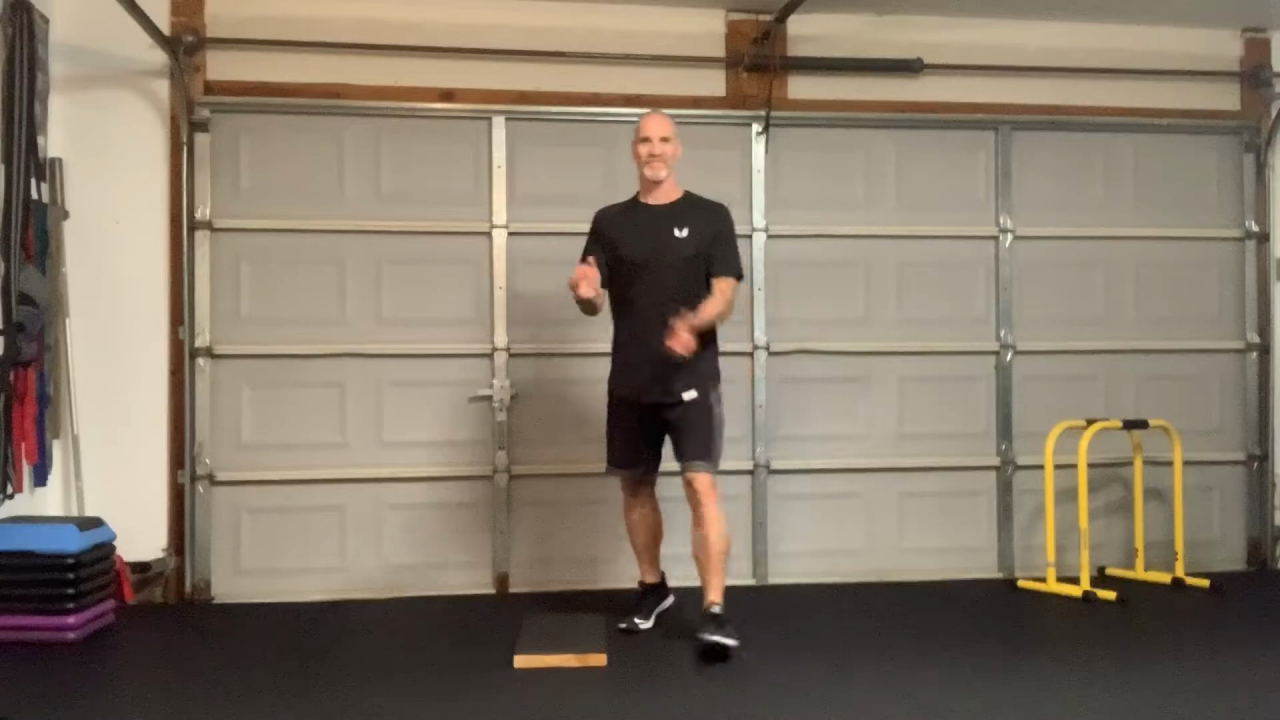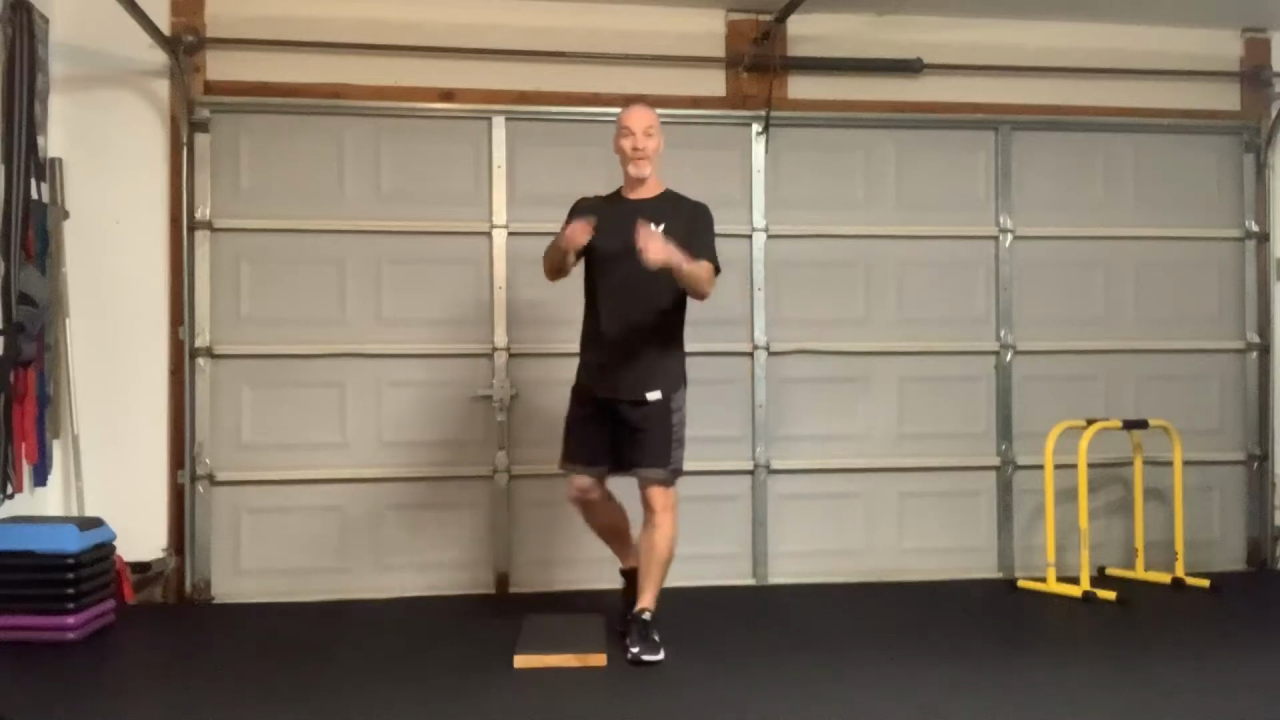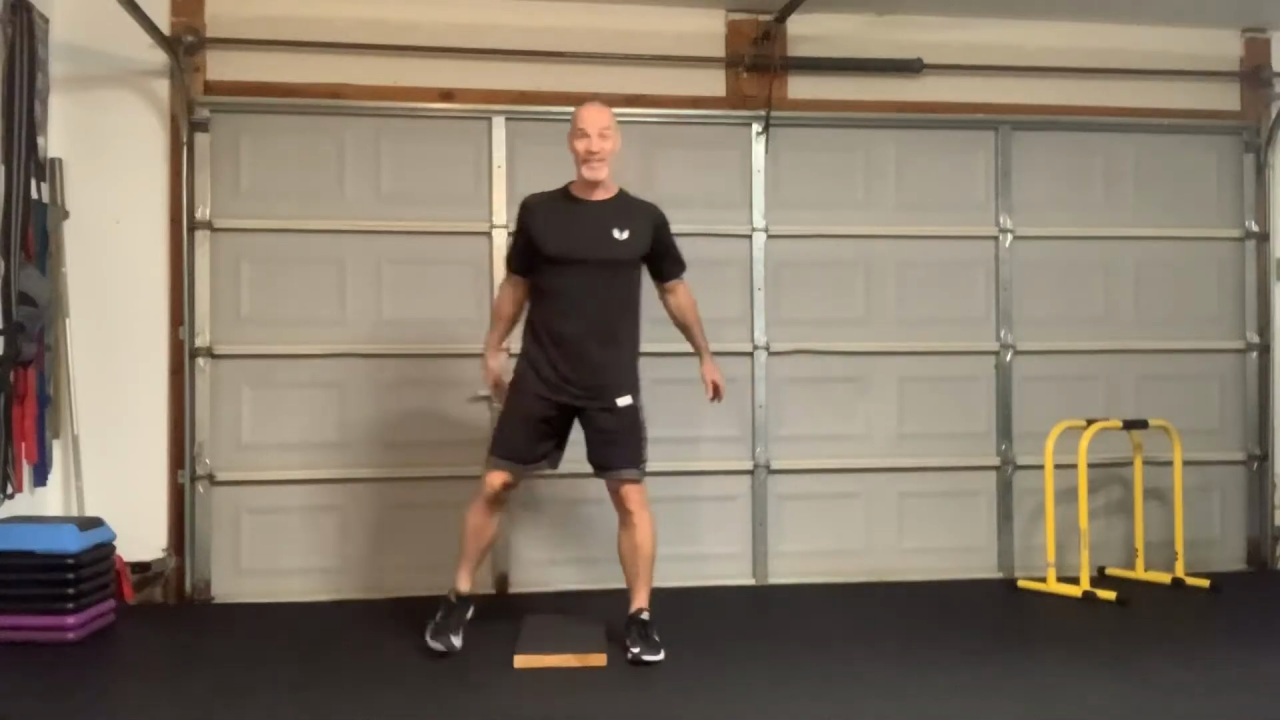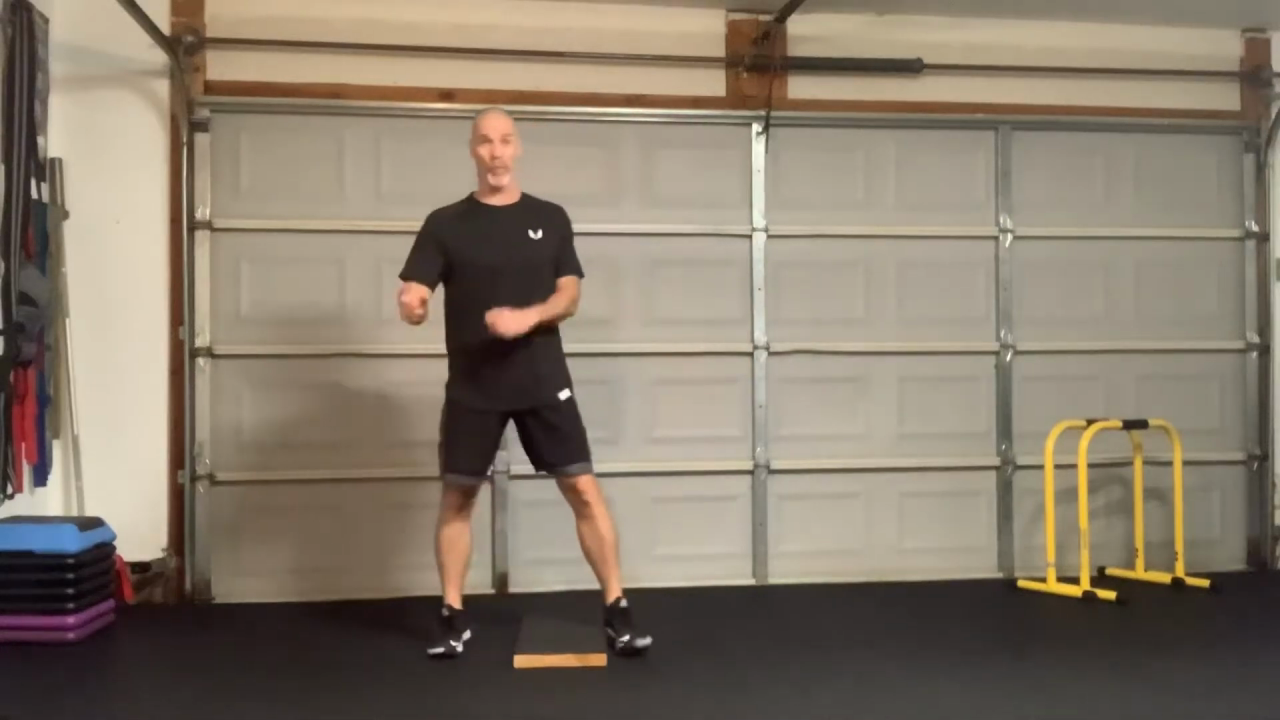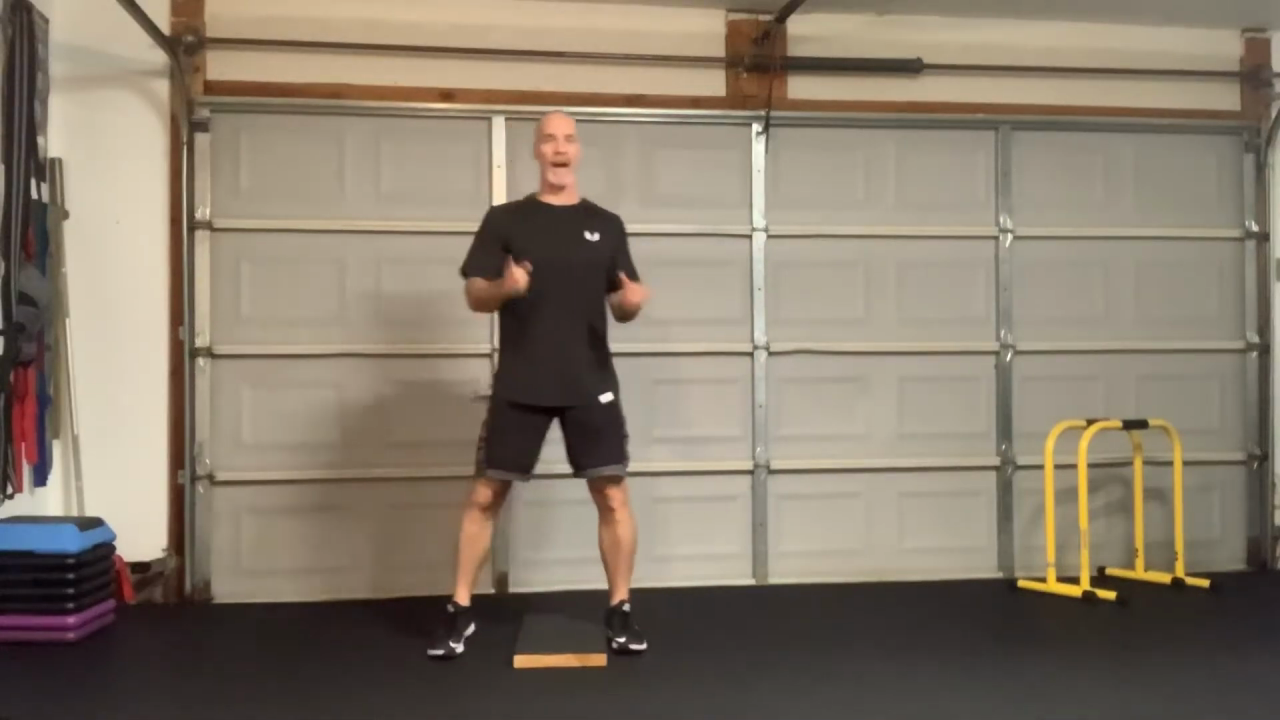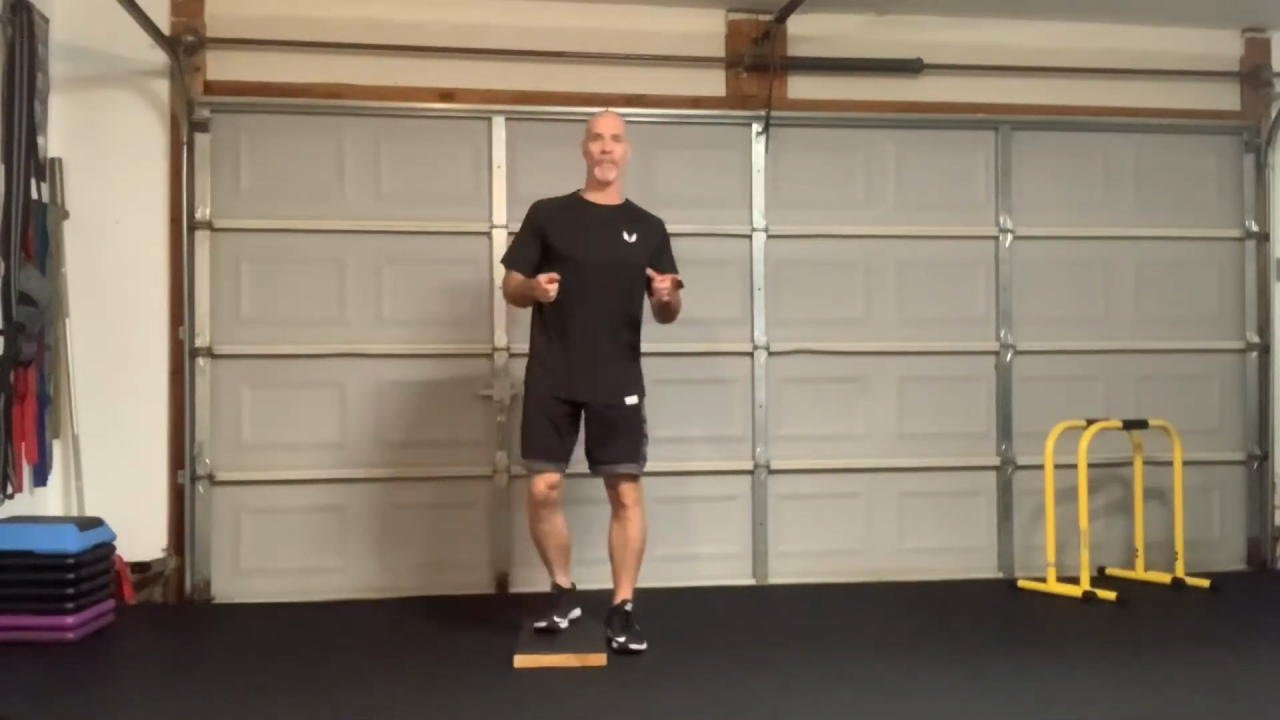
dt=0.5s
person 1, frame 1
left shoulder: (711, 216)
right shoulder: (610, 221)
left elbow: (724, 293)
right elbow: (596, 301)
left wrist: (693, 325)
right wrist: (586, 294)
left hip: (691, 379)
right hip: (630, 382)
left knee: (702, 487)
right knee: (636, 486)
left ankle: (713, 611)
right ankle: (653, 586)
person 1, frame 2
left shoulder: (689, 214)
right shoulder: (590, 211)
left elbow: (702, 280)
right elbow: (553, 269)
left wrist: (669, 257)
right wrist: (564, 246)
left hip: (655, 380)
right hip: (595, 379)
left knee: (658, 497)
right knee: (582, 488)
left ankle: (644, 617)
right ankle: (632, 567)
person 1, frame 3
left shoulder: (645, 218)
right shoulder: (538, 211)
left elbow: (675, 290)
right elbow: (516, 285)
left wrist: (705, 357)
right wrist: (493, 351)
left hip: (612, 384)
right hip: (539, 380)
left knee: (630, 497)
right knee: (494, 486)
left ankle: (639, 618)
right ankle: (460, 598)
person 1, frame 4
left shoulder: (550, 218)
right shoulder: (445, 223)
left elbow: (569, 296)
right elbow: (414, 290)
left wrist: (527, 316)
right wrist: (410, 304)
left hip: (544, 382)
right hip: (471, 386)
left knee: (584, 491)
right knee: (456, 498)
left ankle: (616, 607)
right ankle: (453, 614)
person 1, frame 5
left shoulder: (606, 225)
right shoulder: (504, 220)
left elbow: (621, 308)
right elbow: (474, 295)
left wrist: (631, 300)
right wrist: (504, 286)
left hip: (591, 382)
right hip: (521, 383)
left knee: (612, 495)
right knee: (485, 496)
left ankle: (619, 610)
right ankle: (460, 610)
person 1, frame 6
left shoulder: (648, 227)
right shoulder: (547, 214)
left elbow: (665, 313)
right elbow: (510, 287)
left wrist: (667, 298)
right wrist: (533, 289)
left hip: (618, 380)
right hip: (551, 378)
left knee: (625, 493)
right knee: (543, 491)
left ankle: (622, 609)
right ankle: (563, 592)
